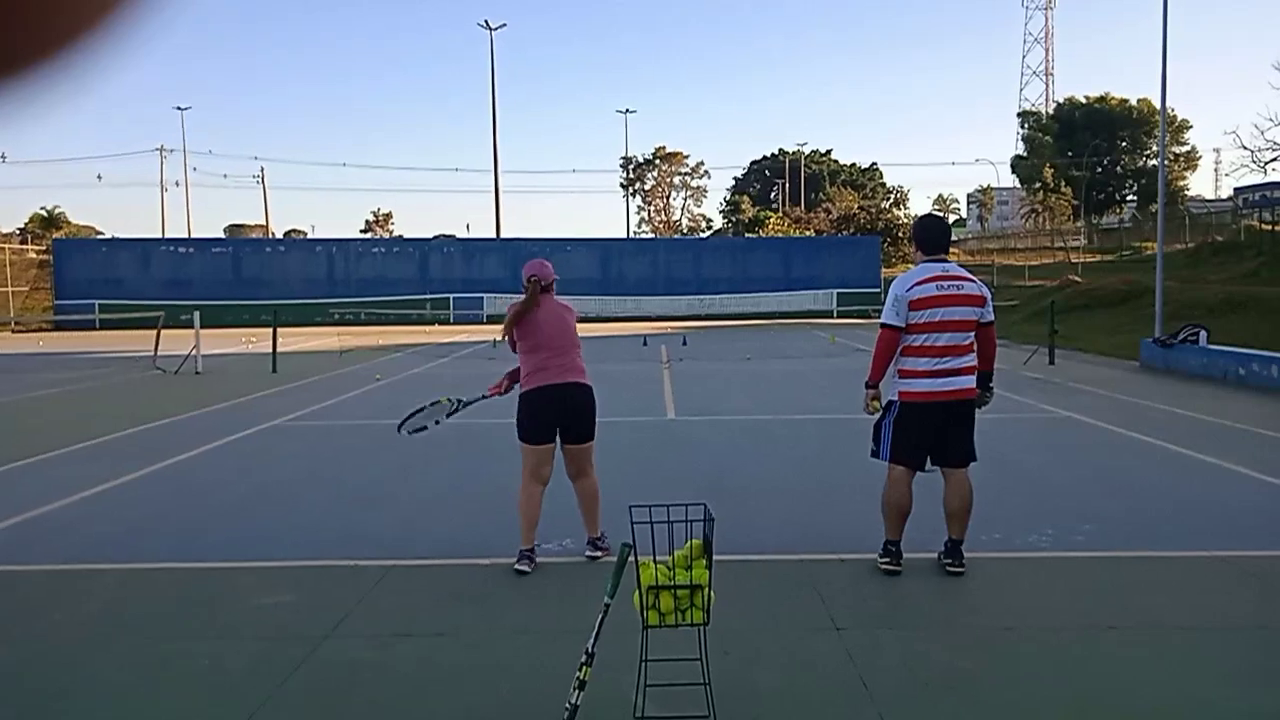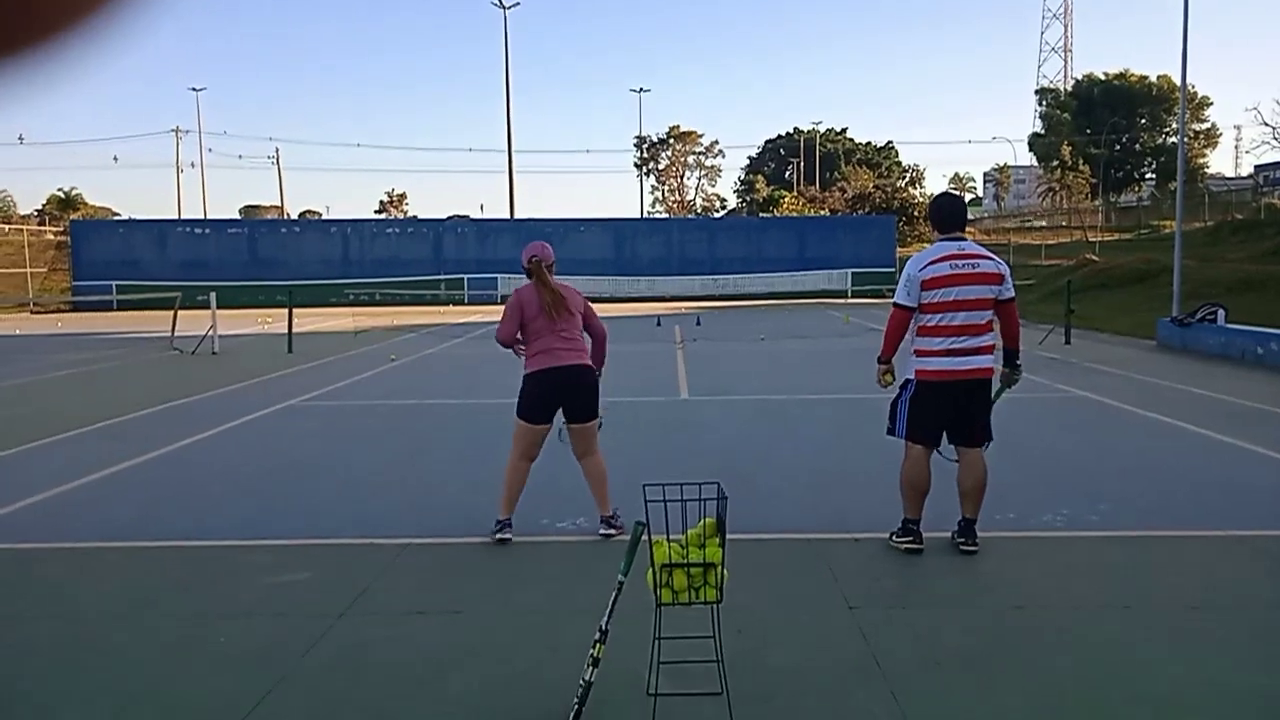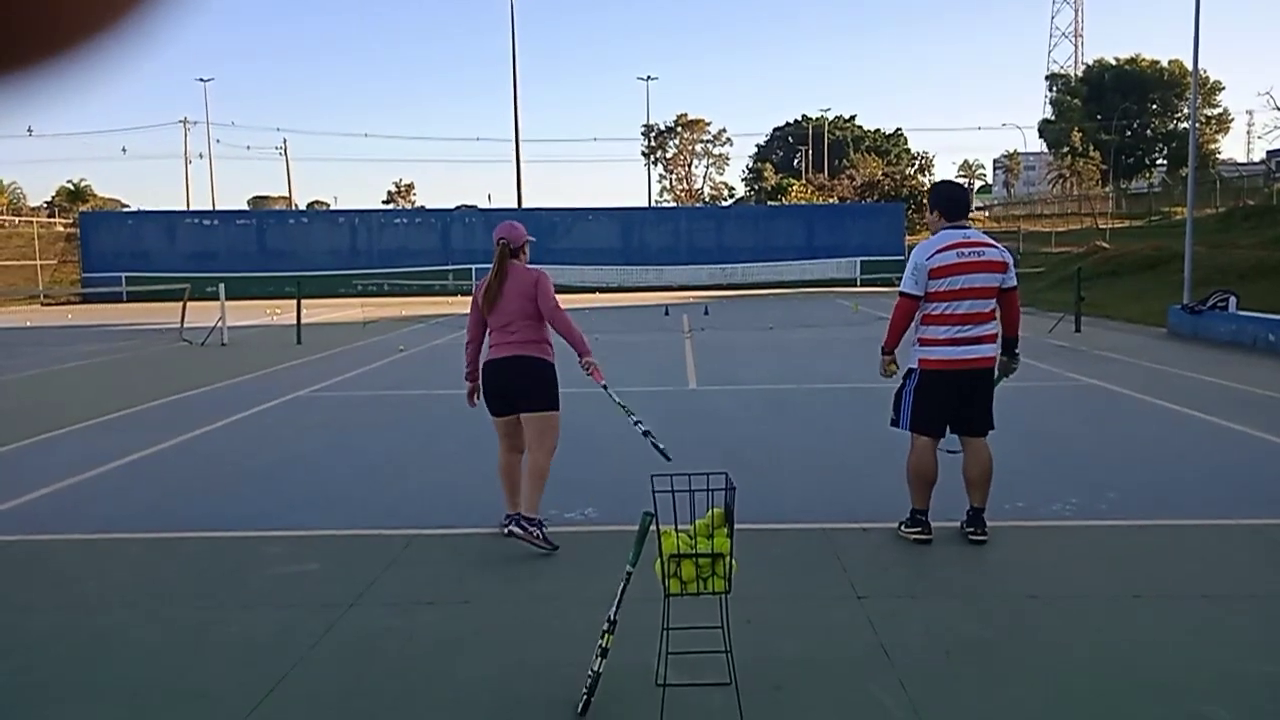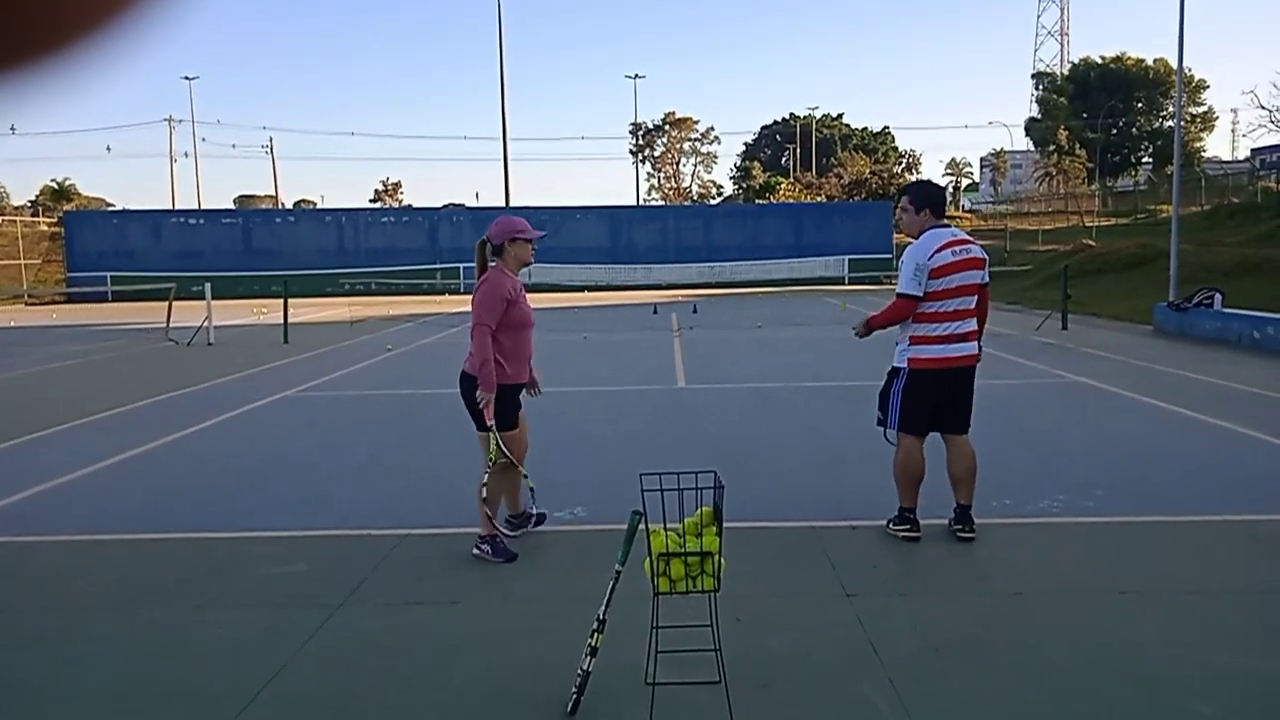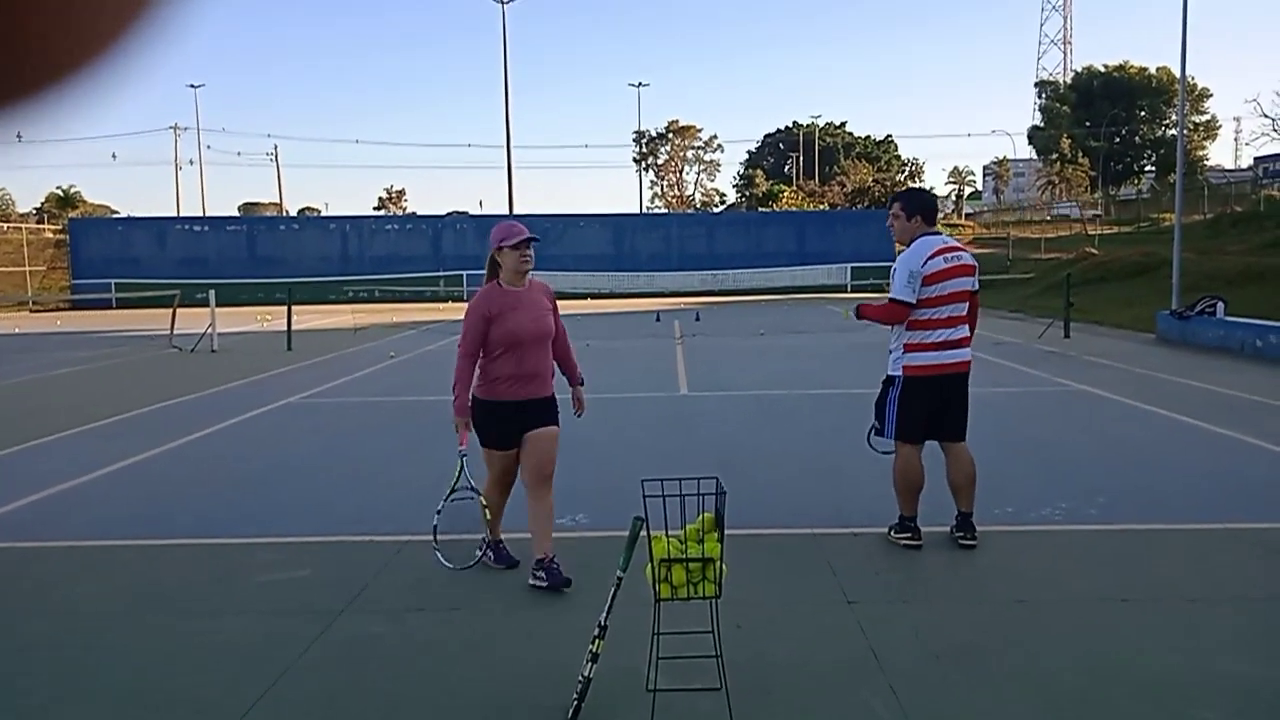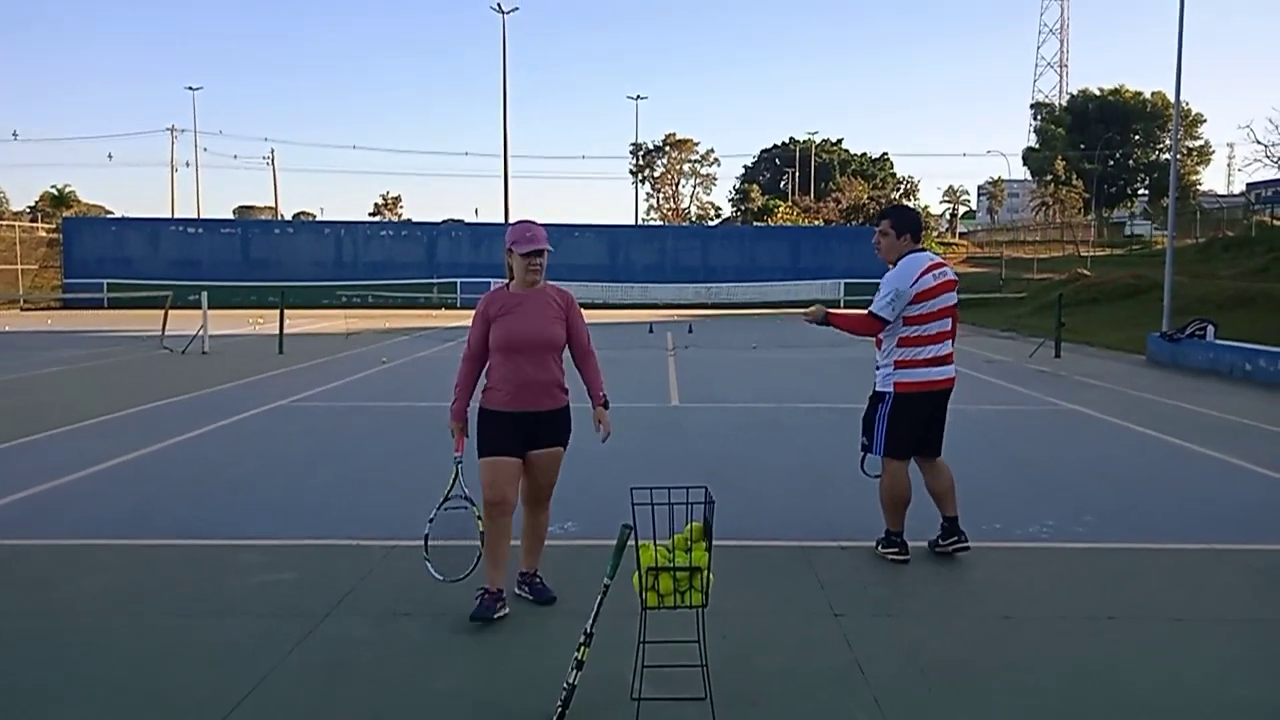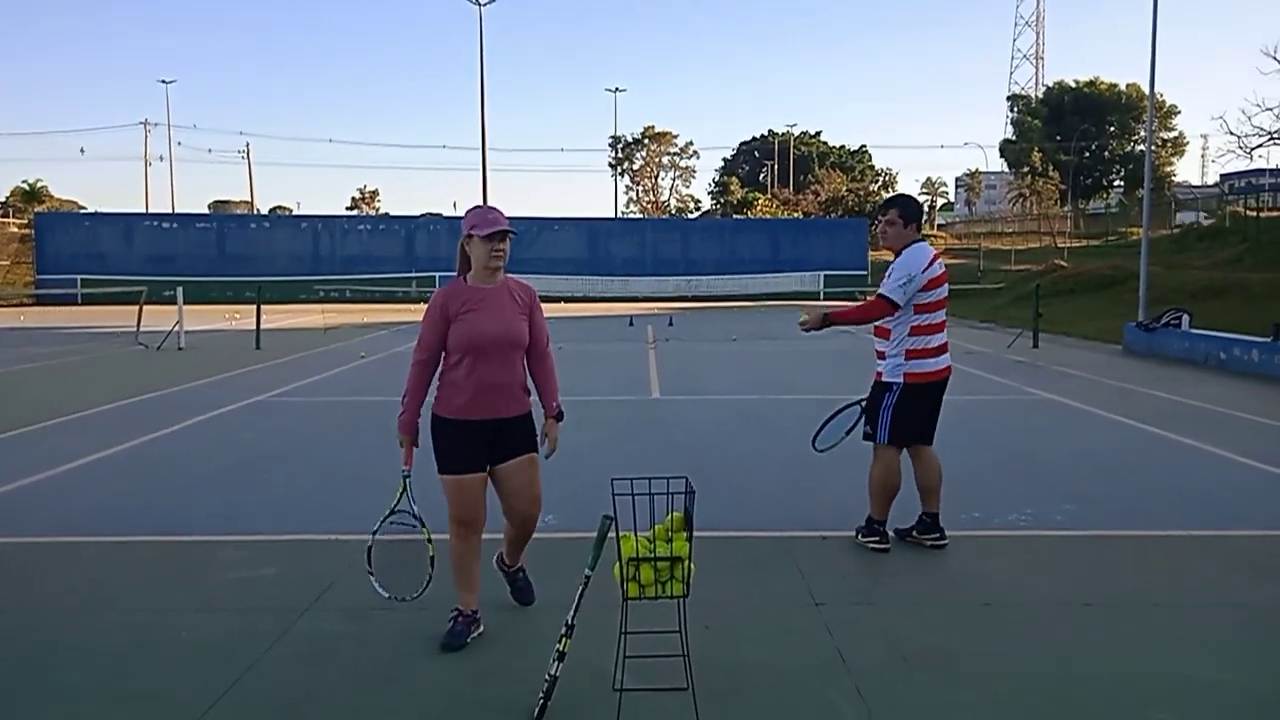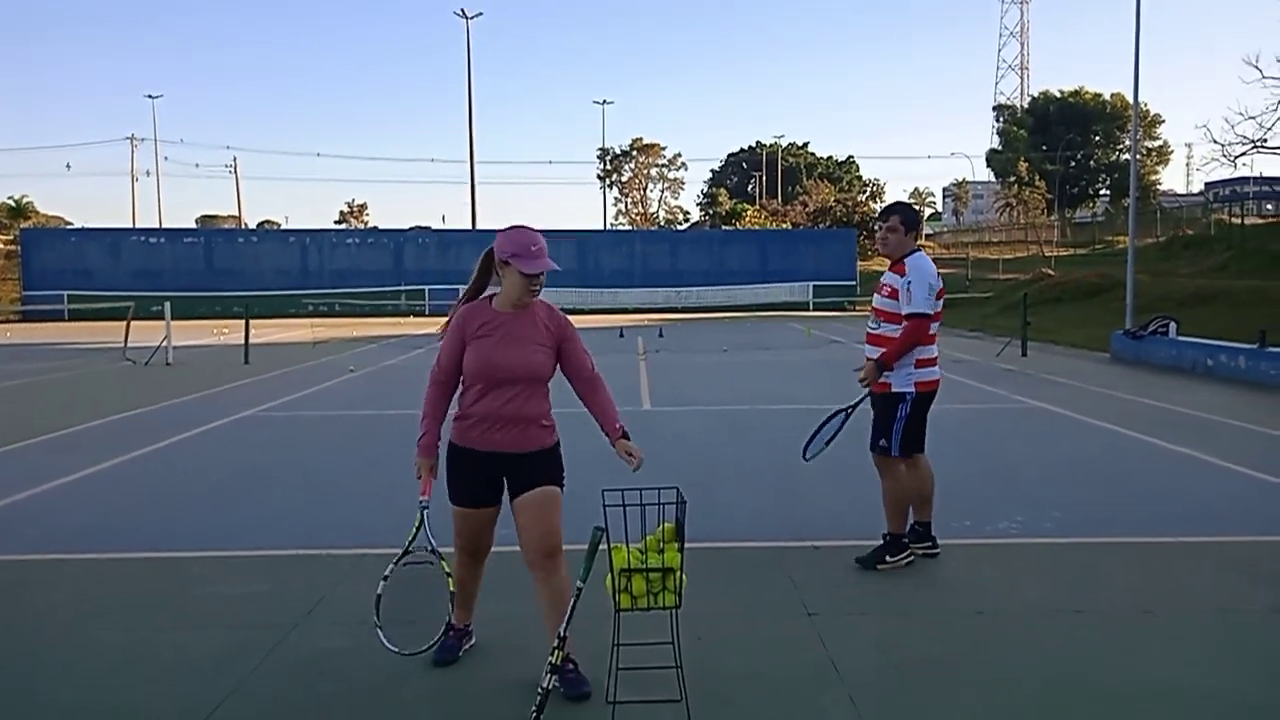
dt=0.5s
person 1, frame 1
left shoulder: (518, 312)
right shoulder: (568, 313)
right wrist: (514, 377)
left hip: (537, 397)
right hip: (578, 393)
left knee: (534, 479)
right knee: (583, 474)
left ankle: (526, 551)
right ankle: (595, 539)
person 1, frame 2
left shoulder: (519, 297)
right shoulder: (573, 295)
left elbow: (503, 337)
right elbow: (599, 335)
left wrist: (519, 344)
right wrist: (596, 366)
left hip: (540, 379)
right hip: (580, 374)
left knee: (521, 455)
right knee: (589, 452)
left ankle: (504, 521)
right ankle: (608, 517)
person 1, frame 3
left shoulder: (484, 287)
right shoulder: (536, 278)
left elbow: (473, 337)
right elbow: (555, 315)
left wrist: (472, 376)
right wrist: (583, 351)
left hip: (496, 369)
right hip: (534, 367)
left knee: (510, 447)
right knee: (541, 449)
left ankle: (513, 514)
right ankle: (528, 519)
person 1, frame 4
left shoulder: (508, 282)
right shoulder: (497, 283)
right elbow: (480, 333)
left wrist: (527, 373)
right wrist: (488, 383)
left hip: (505, 387)
right hip: (490, 389)
left knee: (516, 453)
right knee: (501, 462)
left ankle: (515, 516)
right ankle: (486, 539)
person 1, frame 5
left shoulder: (544, 293)
right shoulder: (485, 301)
left elbow: (559, 341)
right elbow: (467, 354)
left wrist: (575, 381)
right wrist: (462, 405)
left hip: (541, 403)
right hip: (496, 406)
left knee: (541, 480)
right knee: (501, 480)
left ankle: (544, 564)
right ankle: (491, 543)
person 1, frame 6
left shoulder: (563, 301)
right shoulder: (491, 303)
left elbow: (584, 353)
right elbow: (472, 358)
left wrist: (599, 401)
right wrist: (458, 410)
left hip: (551, 416)
right hip: (498, 416)
left knee: (538, 501)
right knee: (497, 504)
left ankle: (528, 576)
right ankle: (494, 593)
person 1, frame 7
left shoulder: (524, 295)
right shoulder: (447, 299)
left elbow: (540, 356)
right elbow: (424, 361)
left wrist: (552, 411)
right wrist: (408, 419)
left hip: (515, 422)
right hip: (457, 425)
left knee: (526, 512)
right knee: (465, 522)
left ankle: (510, 561)
right ankle: (467, 613)
person 1, frame 8
left shoulder: (554, 322)
right shoulder: (468, 317)
left elbow: (587, 380)
right elbow: (441, 383)
left wrist: (617, 433)
right wrist: (427, 446)
left hip: (537, 452)
right hip: (471, 453)
left knee: (547, 553)
right knee: (470, 550)
left ankle: (563, 658)
right ankle: (461, 628)
person 2, frame 1
left shoulder: (905, 285)
right shoulder: (976, 287)
left elbow: (888, 339)
right elbow: (987, 341)
left wrist: (873, 384)
right wrist: (984, 383)
left hip: (914, 395)
right hip: (961, 393)
left knee: (900, 471)
right knee: (957, 471)
left ankle: (892, 550)
right ankle: (954, 550)
person 2, frame 2
left shoulder: (920, 264)
right shoulder: (994, 264)
left elbow: (900, 318)
right elbow: (1009, 317)
left wrist: (885, 359)
right wrist: (1011, 361)
left hip: (930, 374)
right hip: (977, 373)
left knee: (917, 449)
right knee: (972, 451)
left ankle: (911, 529)
right ankle: (968, 530)
person 2, frame 3
left shoulder: (925, 253)
right shoulder: (998, 253)
left elbow: (906, 307)
right elbow: (1010, 306)
left wrist: (888, 350)
right wrist: (1010, 349)
left hip: (934, 363)
right hip: (981, 361)
left knee: (923, 440)
right knee: (976, 440)
left ankle: (919, 519)
right ankle: (977, 518)
person 2, frame 4
left shoulder: (919, 251)
right shoulder: (975, 249)
left elbow: (904, 308)
right elbow: (982, 302)
left wrist: (870, 324)
right wrist: (974, 340)
left hip: (921, 361)
right hip: (963, 357)
left knee: (909, 437)
right knee: (958, 436)
left ankle: (907, 517)
right ankle: (964, 516)
person 2, frame 5
left shoulder: (911, 258)
right shoulder: (964, 255)
left elbow: (895, 313)
right elbow: (972, 309)
left wrist: (862, 309)
left hip: (914, 369)
right hip: (956, 365)
left knee: (908, 446)
right knee: (955, 444)
left ankle: (908, 525)
right ankle: (966, 523)
person 2, frame 6
left shoulder: (900, 276)
right shoulder: (943, 269)
left elbow: (870, 325)
left wrist: (827, 317)
left hip: (903, 385)
right hip: (939, 380)
left knee: (893, 461)
right knee: (929, 458)
left ankle: (894, 540)
right ankle: (952, 528)
person 2, frame 7
left shoulder: (910, 263)
right shoulder: (926, 258)
left elbow: (876, 309)
left wrist: (825, 319)
left hip: (905, 374)
right hip: (931, 370)
left knee: (886, 448)
right knee: (921, 446)
left ankle: (875, 528)
right ankle: (930, 524)
person 2, frame 8
left shoulder: (916, 271)
right shoulder: (900, 269)
left elbow: (916, 329)
left wrist: (880, 364)
right wrist: (877, 364)
left hip: (903, 384)
right hip: (896, 382)
left knee: (887, 459)
right knee: (911, 457)
left ankle: (896, 544)
right ankle: (922, 533)
